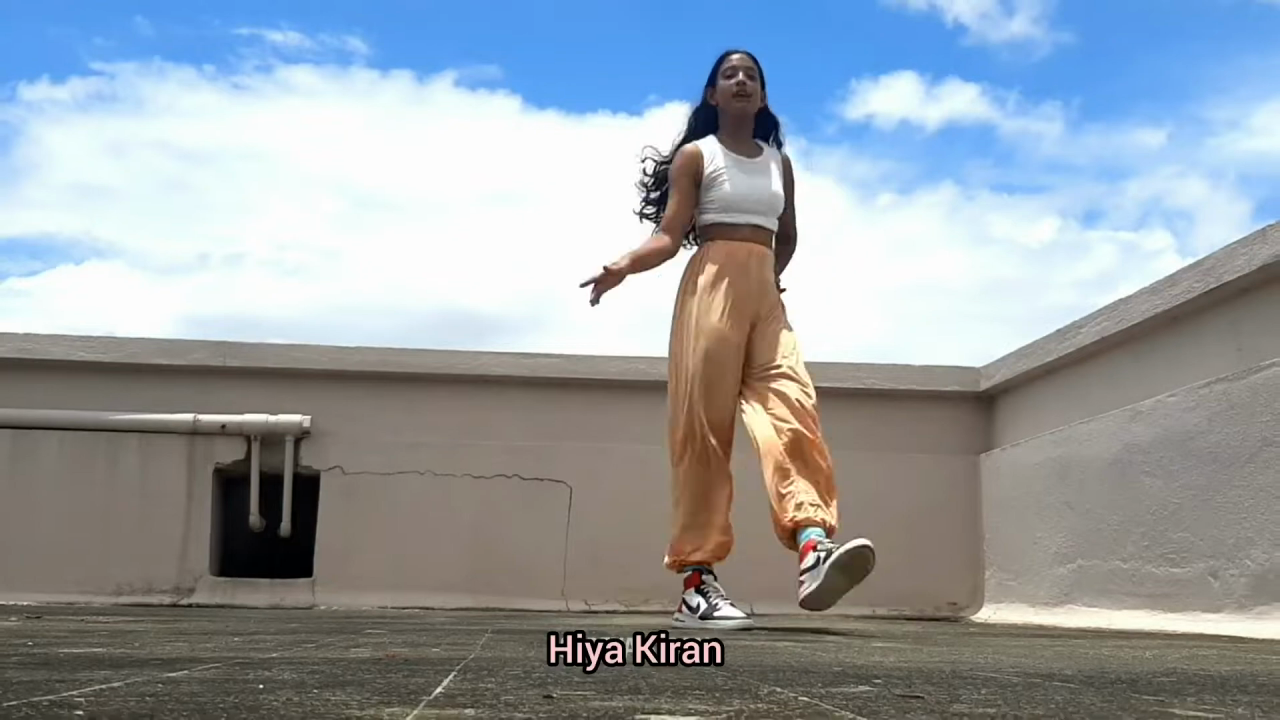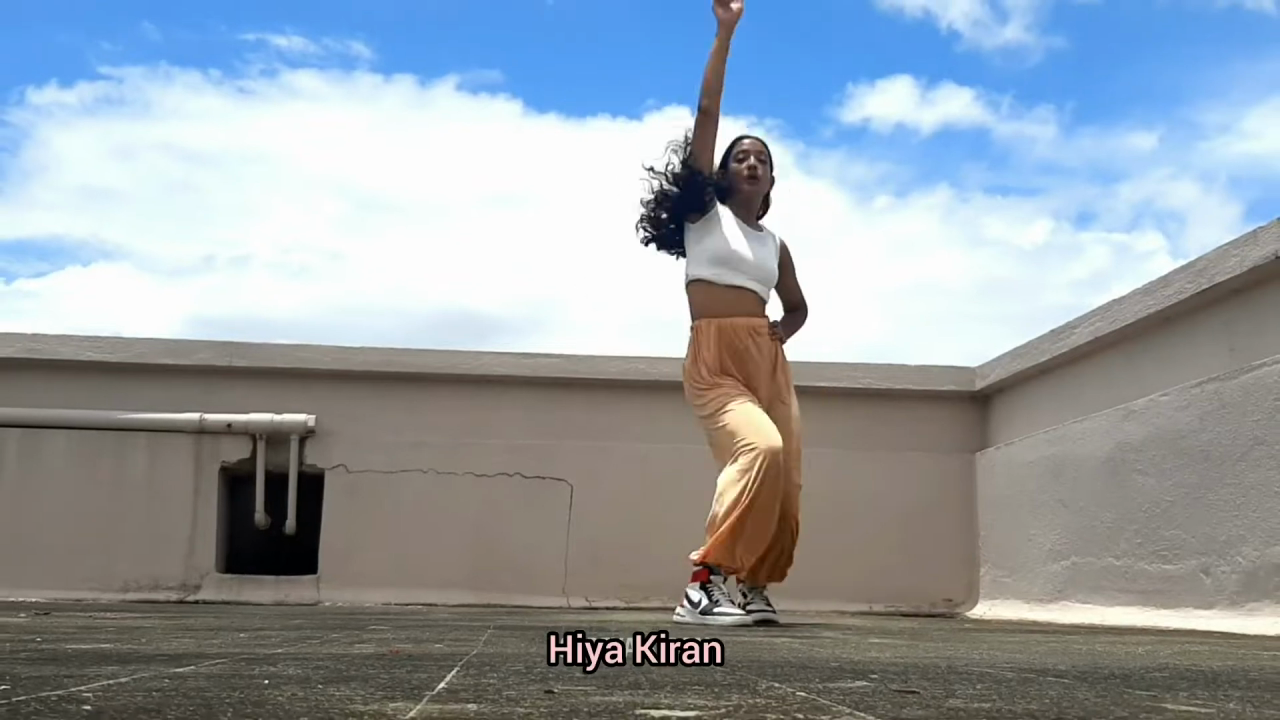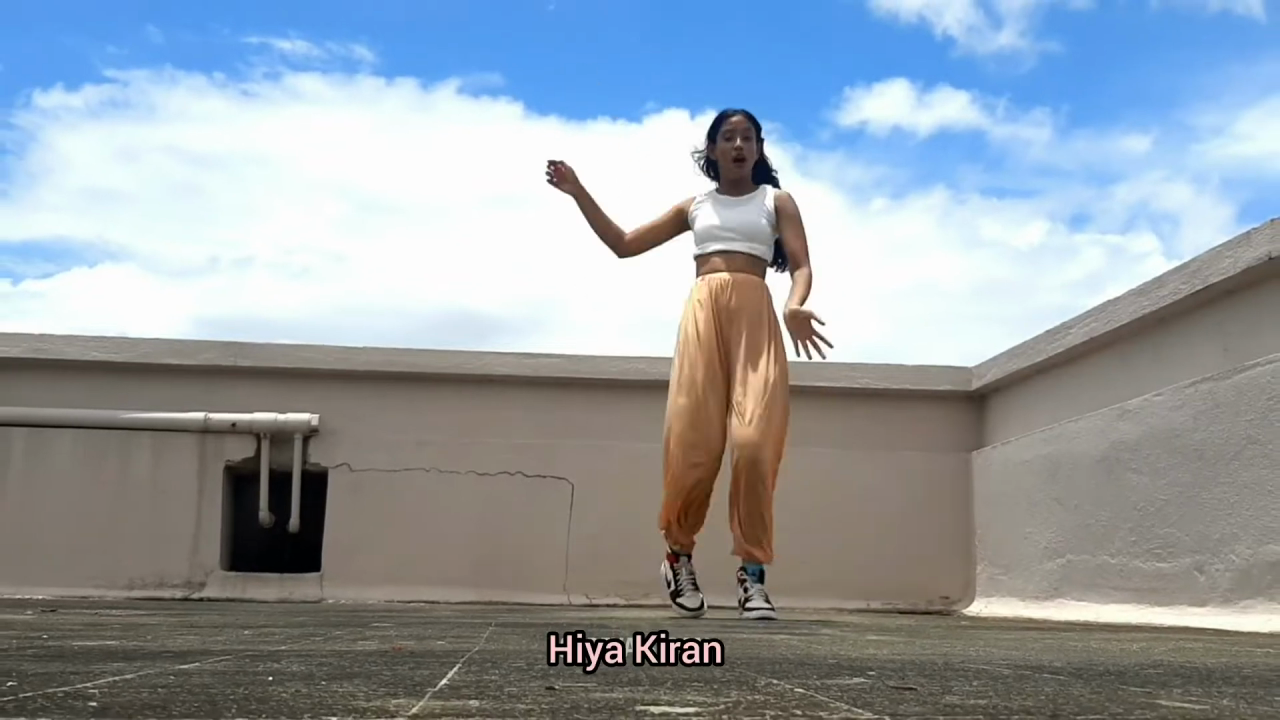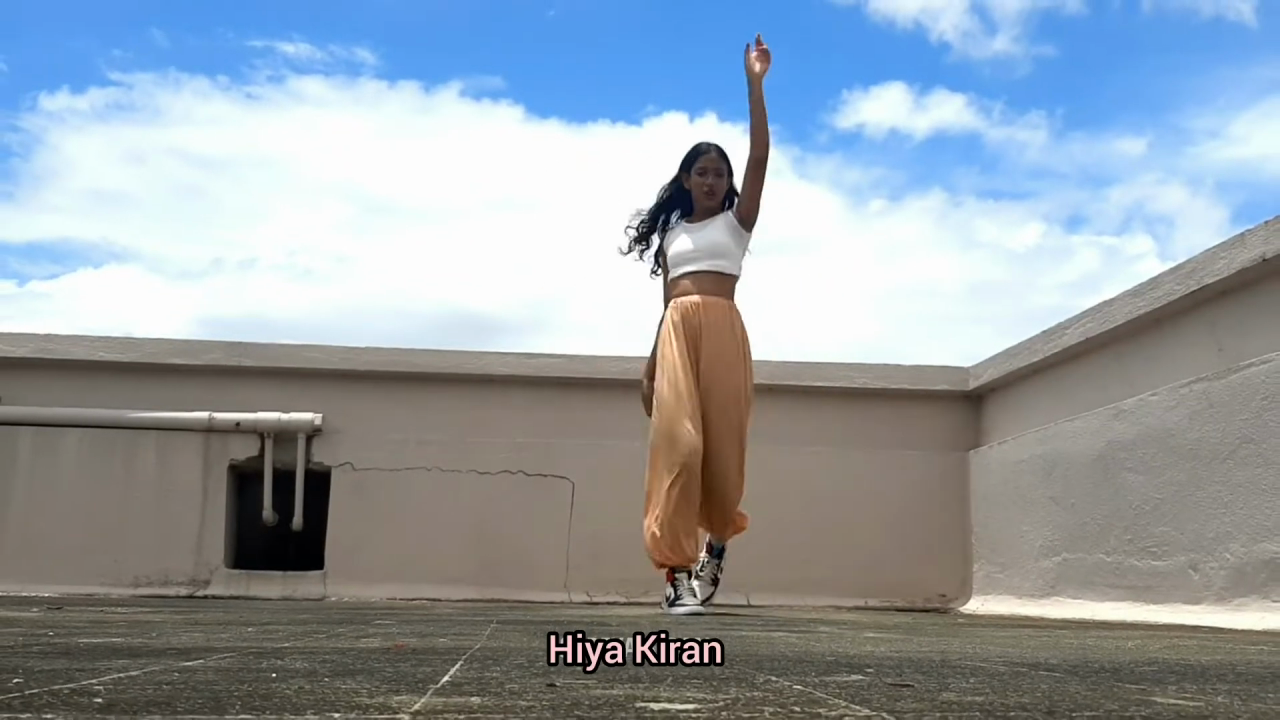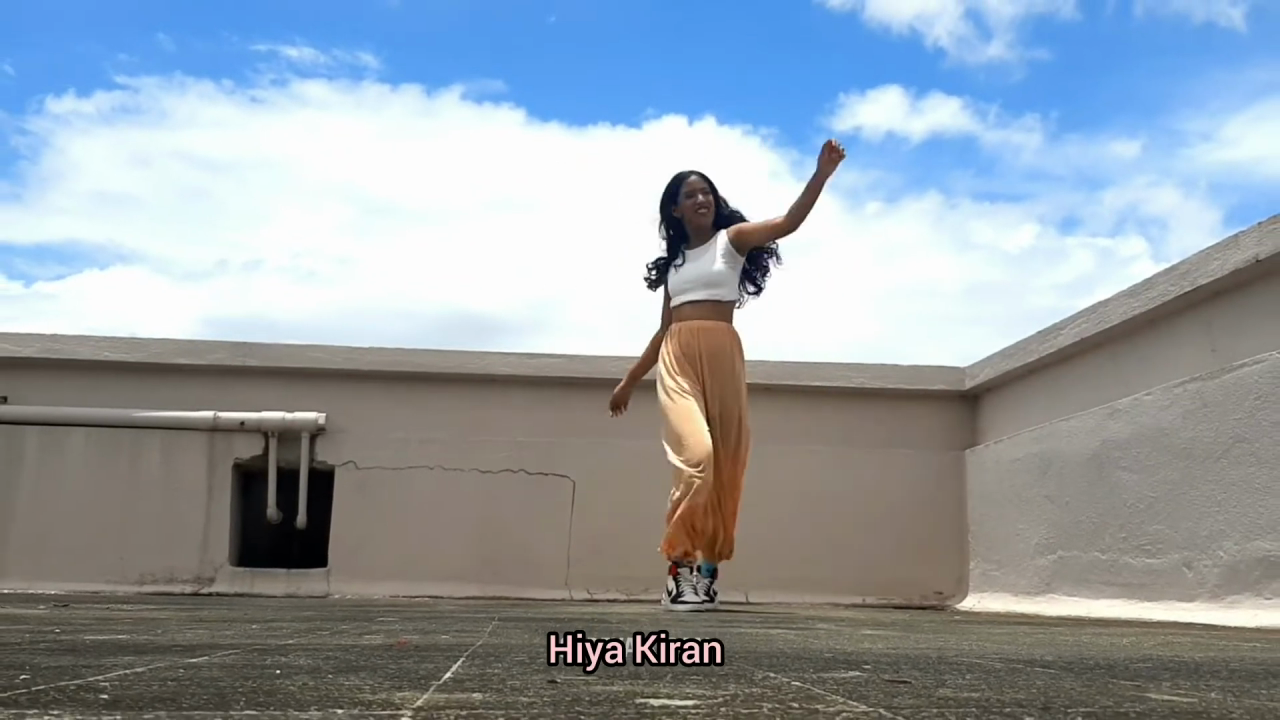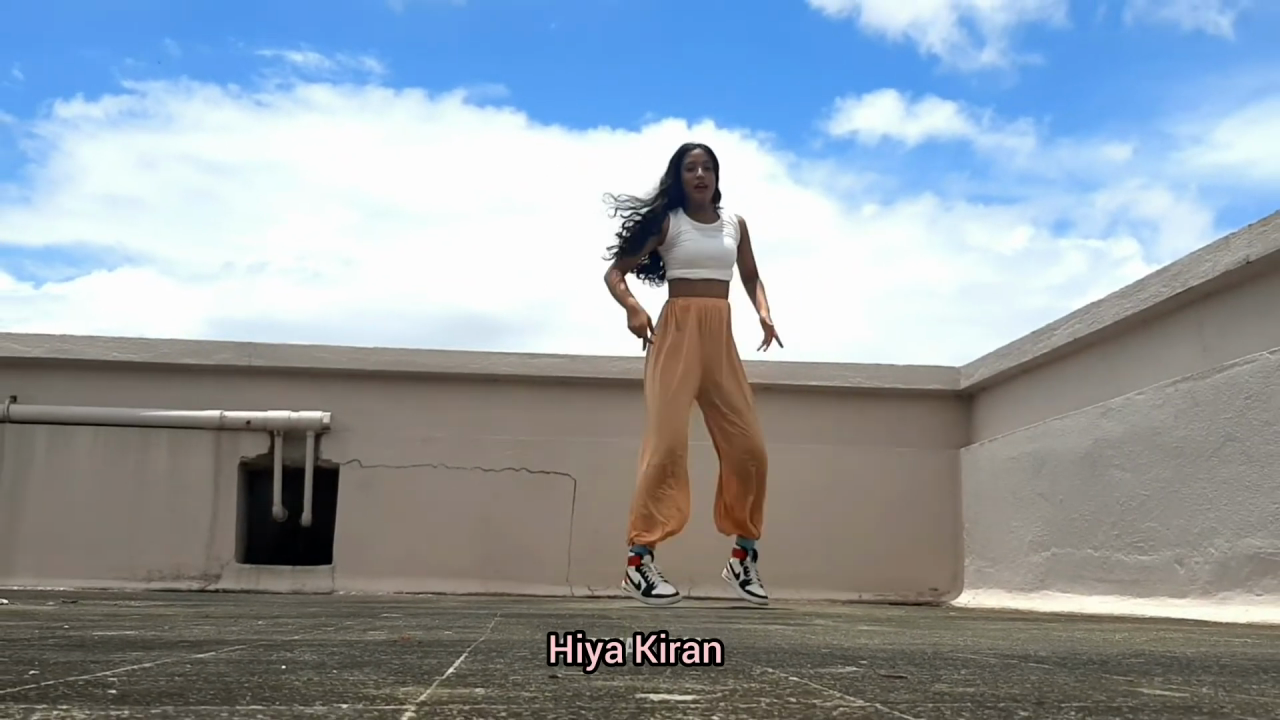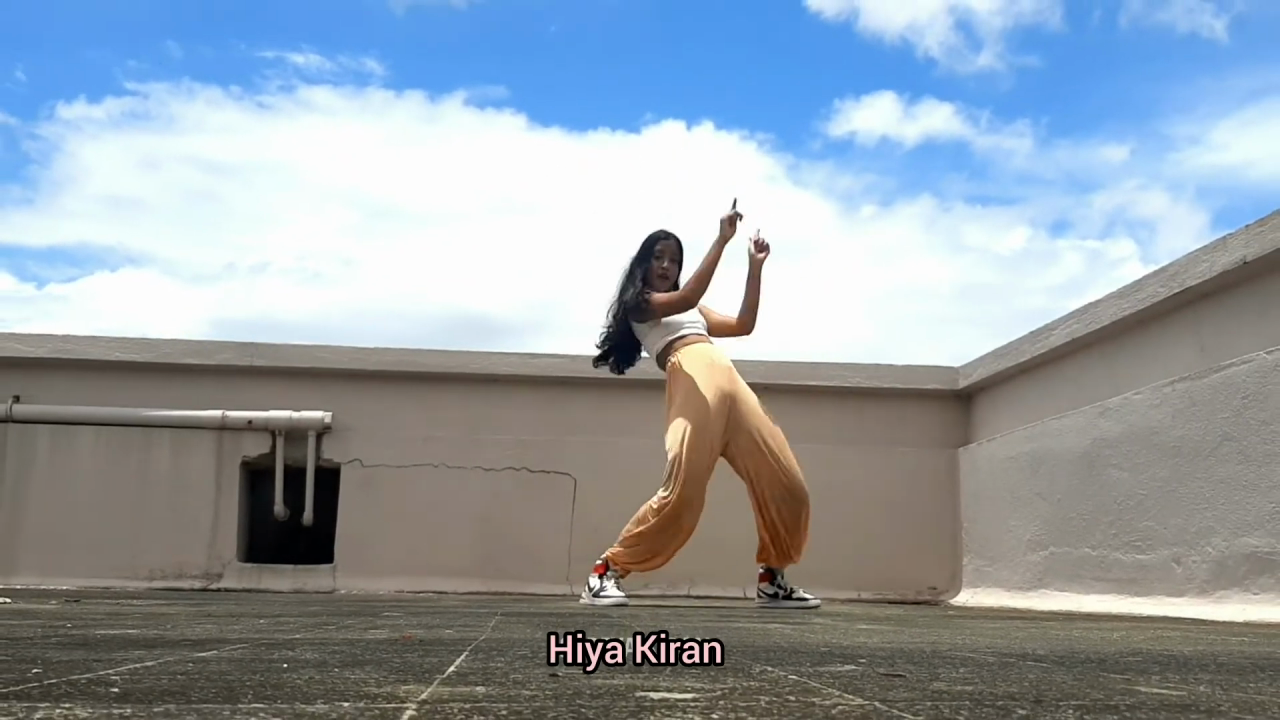
dt=0.5s
person 1, frame 1
left shoulder: (779, 162)
right shoulder: (693, 156)
right elbow: (669, 237)
left wrist: (769, 279)
right wrist: (623, 267)
left hip: (763, 297)
right hip: (712, 289)
left knee: (791, 403)
right knee: (704, 427)
left ankle: (815, 545)
right ankle: (697, 579)
person 1, frame 2
left shoulder: (776, 244)
right shoulder: (705, 205)
left elbow: (798, 309)
right elbow: (707, 111)
left wrist: (775, 337)
left hip: (763, 358)
right hip: (713, 360)
left knee: (782, 487)
right knee: (760, 450)
left ankle: (751, 583)
right ankle: (703, 582)
person 1, frame 3
left shoulder: (778, 200)
right shoulder: (695, 207)
left elbow: (801, 266)
right elbow: (624, 245)
left wrist: (798, 306)
right wrist: (578, 192)
left hip: (759, 319)
right hip: (703, 318)
left knee: (753, 444)
right knee: (691, 444)
left ankle: (753, 575)
right ankle: (678, 553)
person 1, frame 4
left shoulder: (739, 219)
right shoulder: (670, 232)
left elbow: (760, 155)
left wrist: (754, 86)
right wrist: (649, 371)
left hip: (726, 333)
right hip: (675, 334)
left knee: (725, 447)
right knee: (680, 447)
left ankle: (716, 548)
right ankle: (677, 569)
person 1, frame 5
left shoulder: (731, 238)
right shoulder: (673, 261)
left elbow: (789, 222)
left wrist: (822, 173)
right wrist: (628, 382)
left hip: (724, 356)
right hip: (675, 362)
left knee: (724, 467)
right knee: (696, 457)
left ankle: (707, 569)
right ankle: (679, 568)
person 1, frame 6
left shoulder: (735, 224)
right shoulder: (666, 223)
left elbow: (751, 277)
right elbow: (614, 272)
left wrist: (764, 313)
right wrist: (632, 306)
left hip: (721, 337)
right hip: (677, 331)
left knee: (748, 447)
right knee: (667, 442)
left ankle: (744, 556)
right ankle: (640, 557)
person 1, frame 7
left shoulder: (691, 305)
right shoulder: (640, 303)
left elbow: (744, 325)
right elbow: (692, 295)
left wrist: (756, 266)
right wrist: (720, 240)
left hip: (732, 385)
right hip: (690, 385)
left knee: (787, 486)
right knee: (684, 490)
left ankle: (773, 577)
right ankle: (607, 571)
